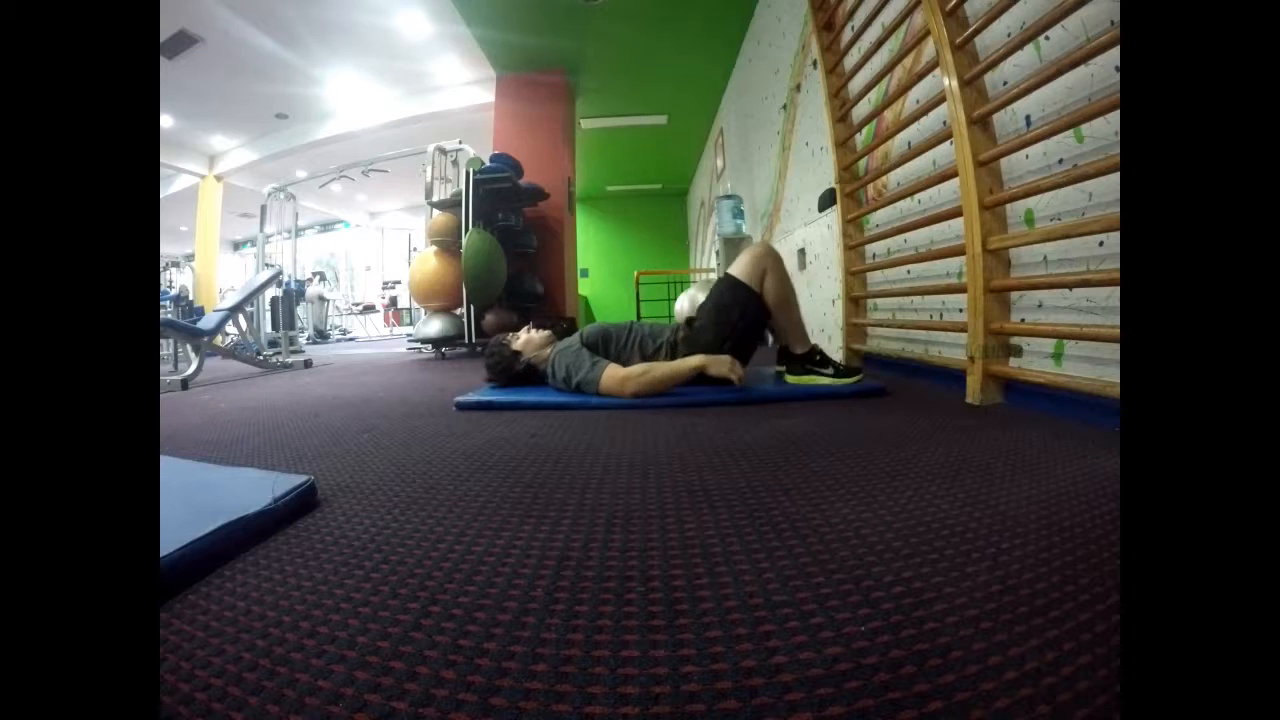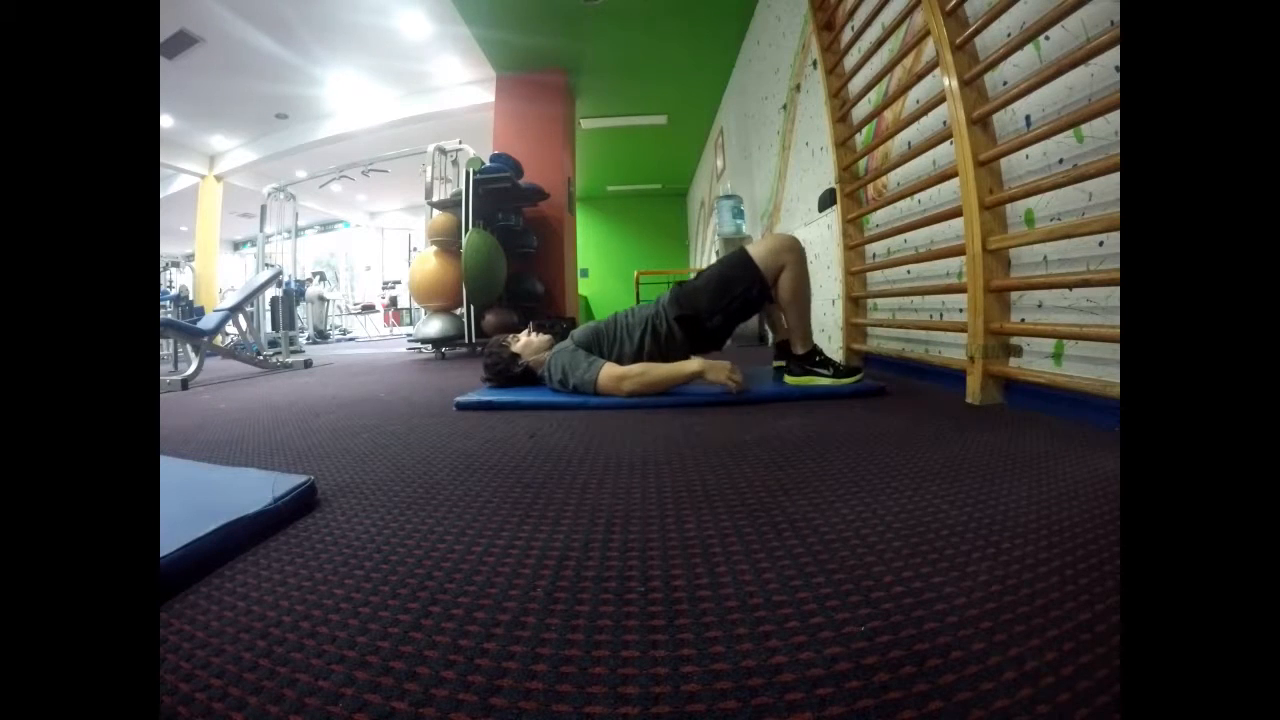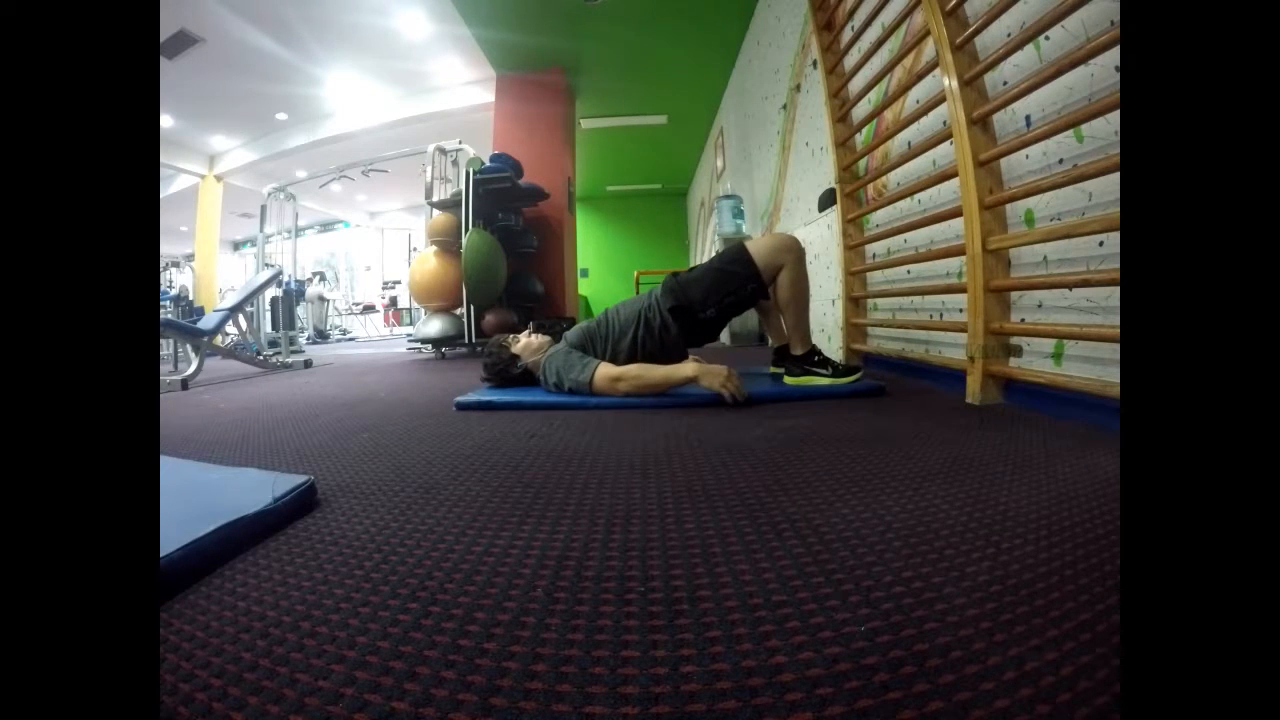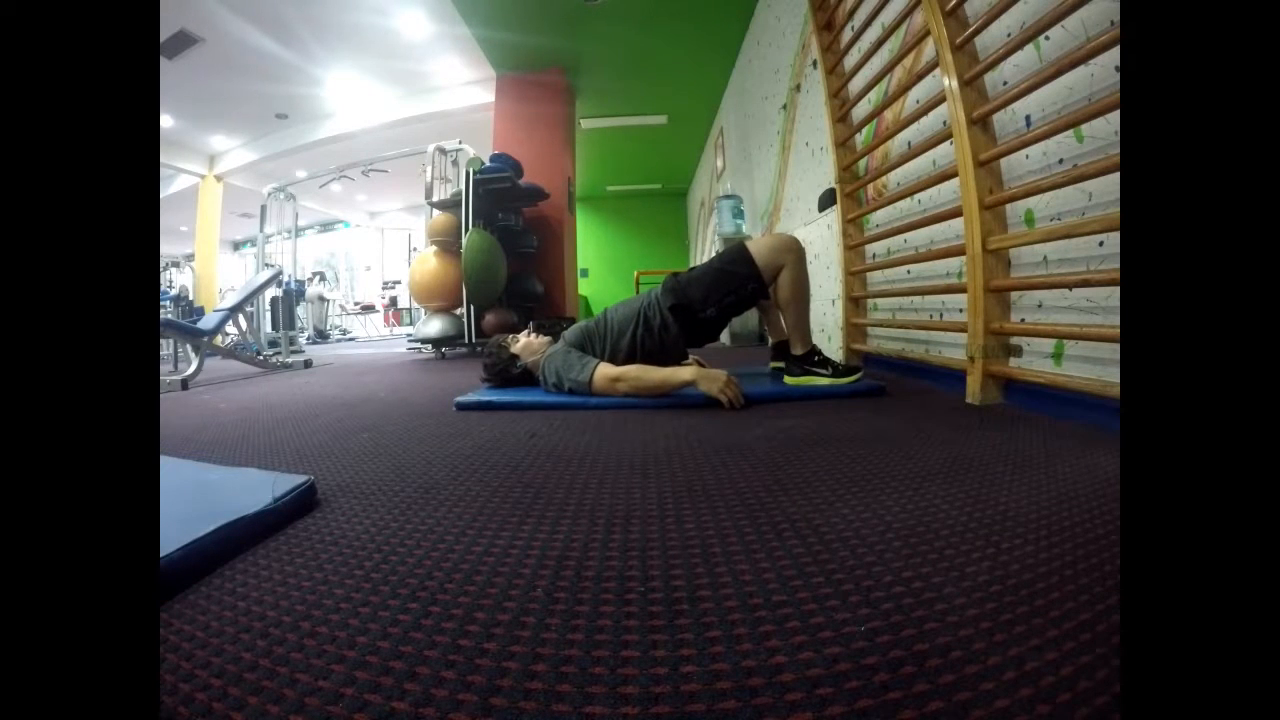
dt=0.4s
person 1, frame 1
left shoulder: (563, 355)
right shoulder: (565, 362)
right elbow: (626, 382)
right wrist: (701, 362)
left hip: (685, 340)
right hip: (699, 349)
left knee: (757, 280)
right knee: (761, 257)
left ankle: (792, 355)
right ankle: (804, 360)
person 1, frame 2
left shoulder: (560, 358)
right shoulder: (561, 364)
right elbow: (623, 381)
right wrist: (698, 366)
left hip: (676, 319)
right hip: (682, 319)
left knee: (766, 267)
right knee: (785, 248)
left ankle: (787, 351)
right ankle: (804, 360)
person 1, frame 3
left shoulder: (556, 357)
right shoulder: (557, 366)
right elbow: (617, 380)
right wrist: (694, 370)
left hip: (671, 313)
left knee: (763, 266)
right knee: (785, 248)
left ankle: (785, 353)
right ankle: (801, 359)
person 1, frame 4
left shoulder: (557, 355)
right shoulder: (556, 366)
right elbow: (617, 380)
right wrist: (693, 374)
left hip: (670, 311)
right hip: (675, 311)
left knee: (763, 266)
right knee: (785, 249)
left ankle: (783, 352)
right ankle: (802, 360)
